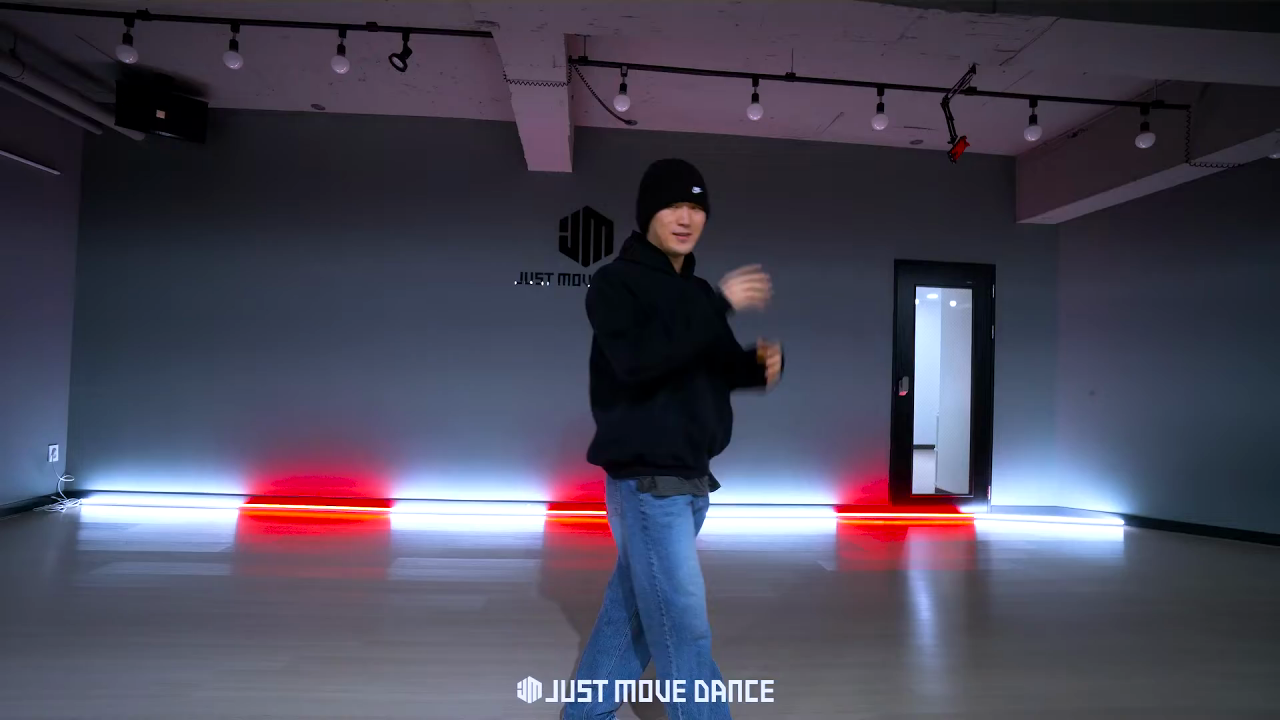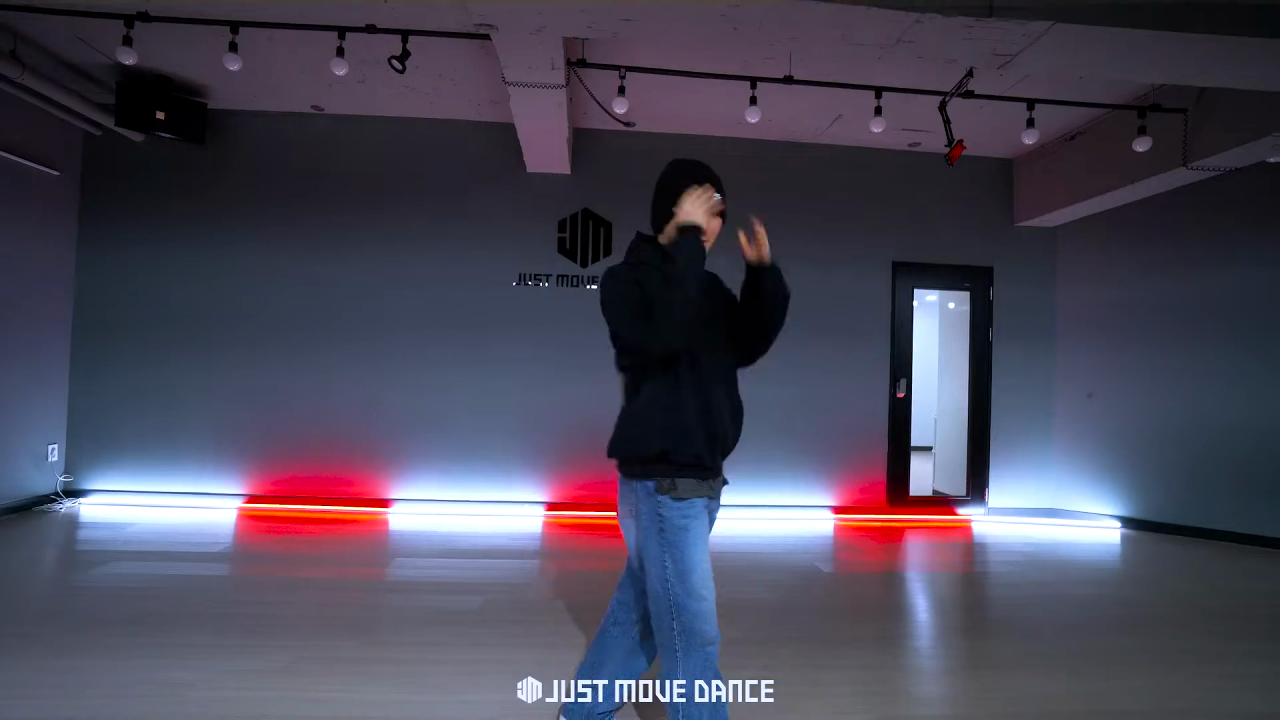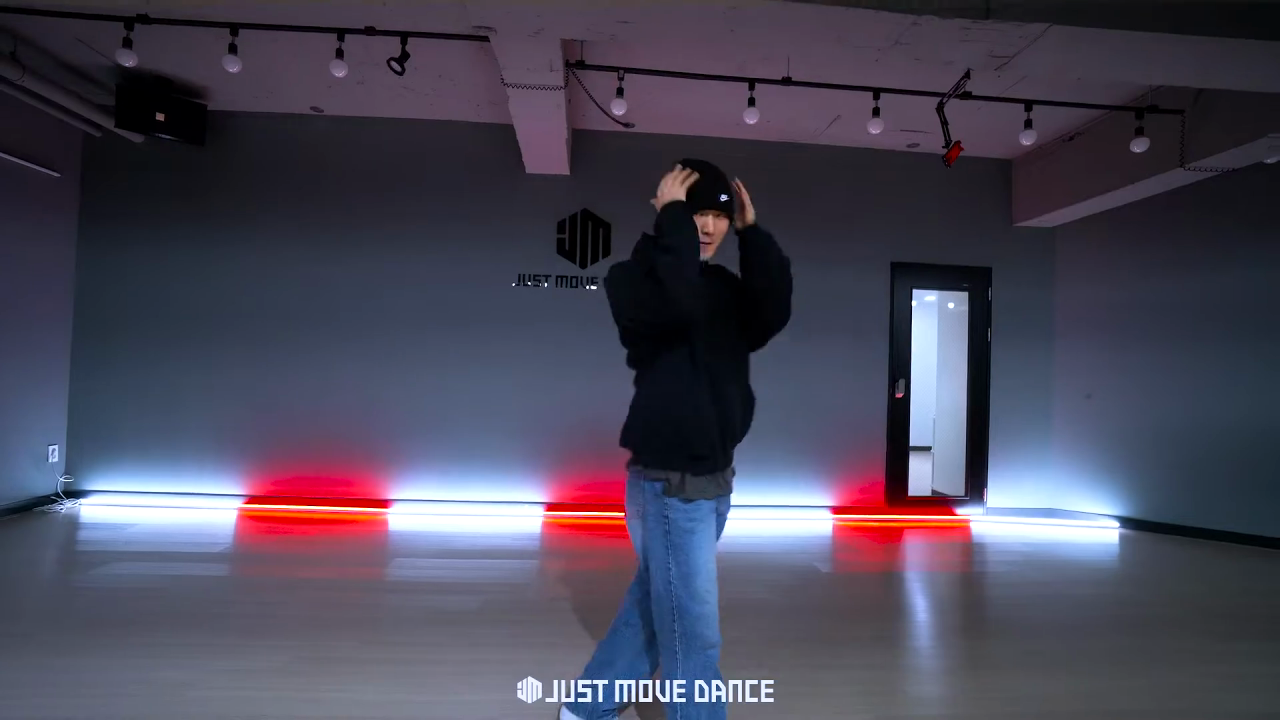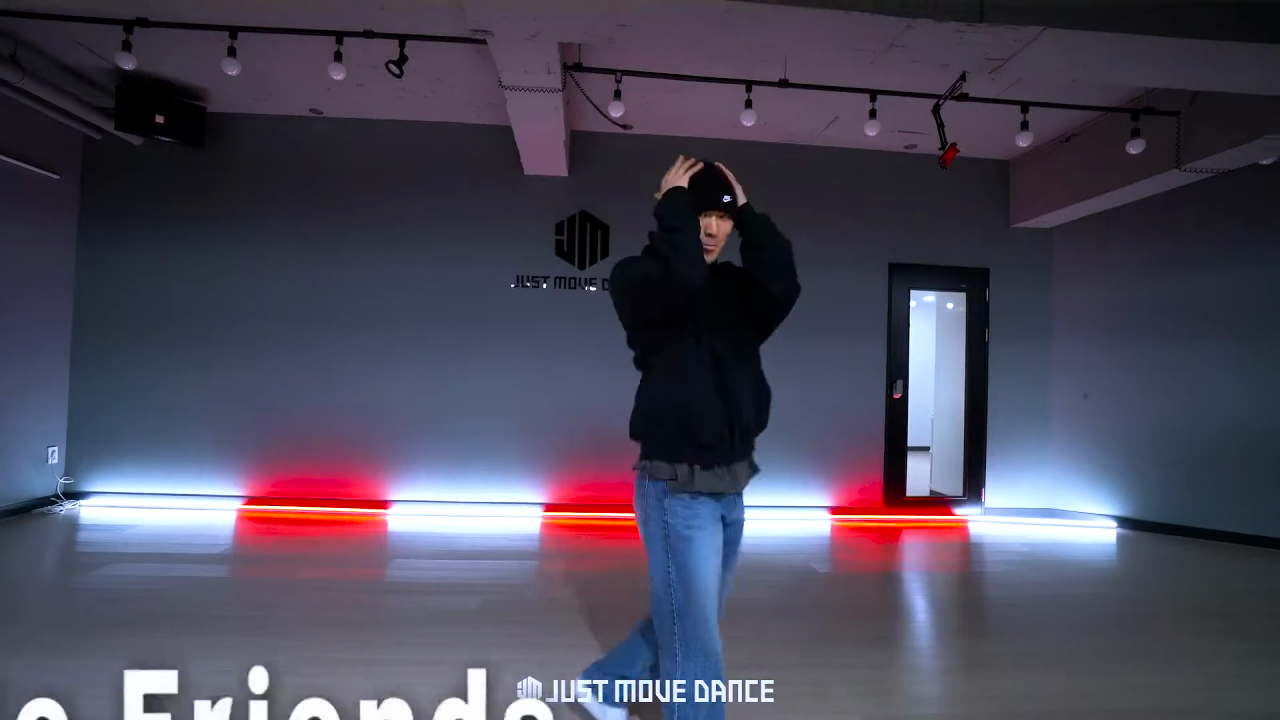
dt=0.1s
person 1, frame 1
left shoulder: (697, 293)
right shoulder: (617, 283)
left elbow: (713, 369)
right elbow: (638, 364)
left wrist: (758, 363)
right wrist: (720, 305)
left hip: (683, 481)
right hip: (645, 484)
left knee: (631, 611)
right knee: (684, 628)
person 1, frame 2
left shoulder: (709, 286)
right shoulder: (629, 281)
left elbow: (746, 347)
right elbow: (662, 337)
left wrist: (763, 271)
right wrist: (685, 232)
left hip: (694, 483)
right hip: (660, 485)
left knee: (639, 611)
right knee: (693, 632)
person 1, frame 3
left shoulder: (722, 286)
right shoulder: (633, 279)
left elbow: (772, 314)
right elbow: (677, 303)
left wrist: (754, 231)
right wrist: (672, 215)
left hip: (711, 481)
right hip: (671, 485)
left knee: (650, 610)
right knee: (695, 635)
person 1, frame 4
left shoulder: (732, 282)
right shoulder: (639, 277)
left elbow: (780, 292)
right elbow: (683, 276)
left wrist: (751, 219)
right wrist: (674, 206)
left hip: (727, 478)
right hip: (679, 482)
left knee: (679, 617)
right knee: (693, 635)
